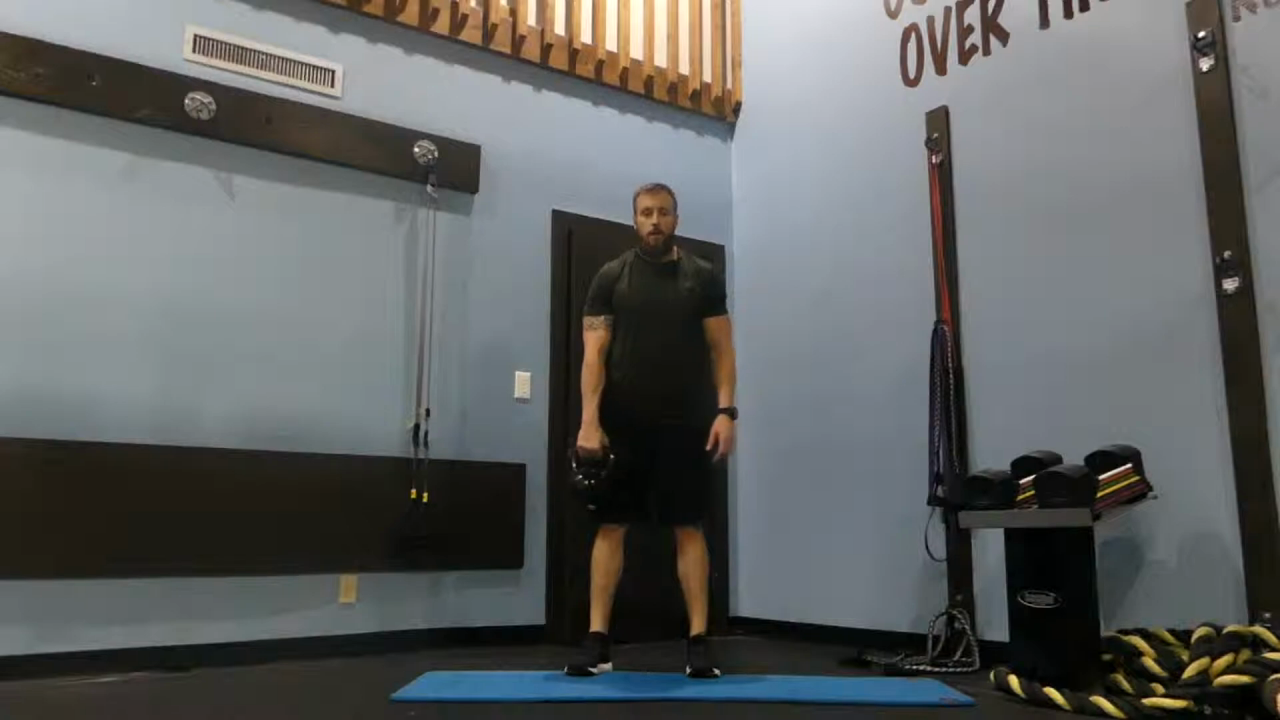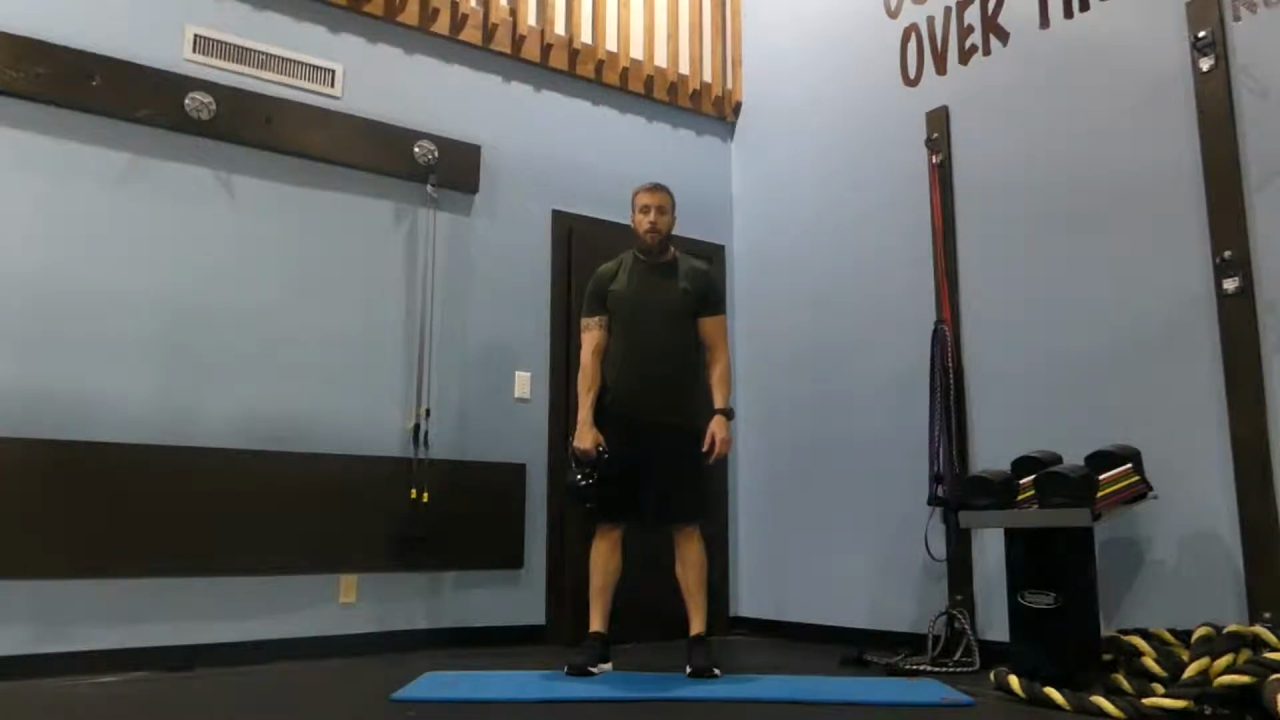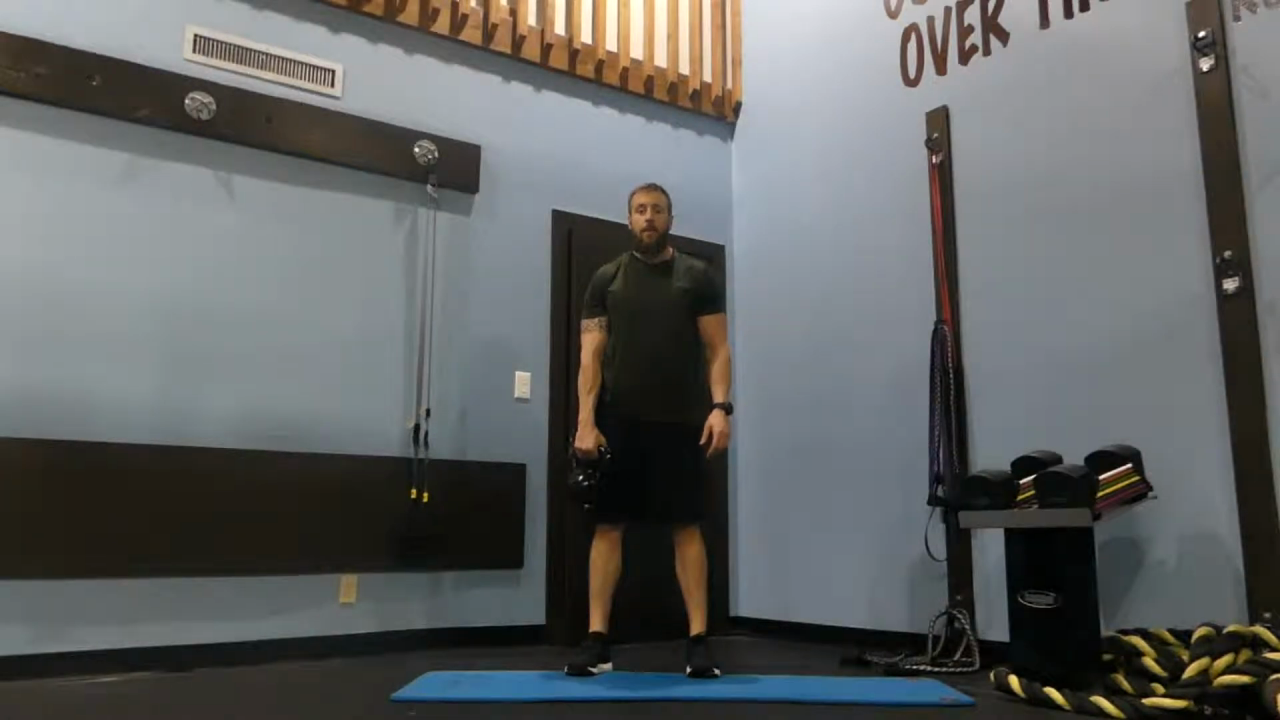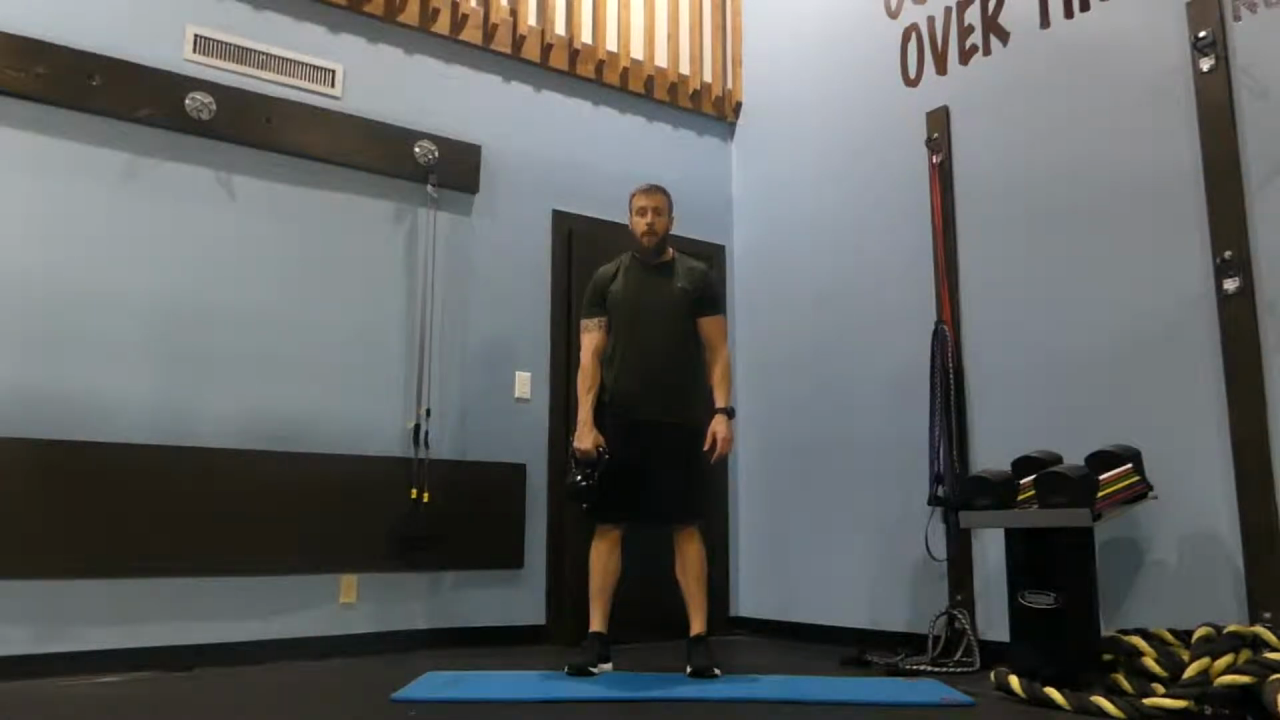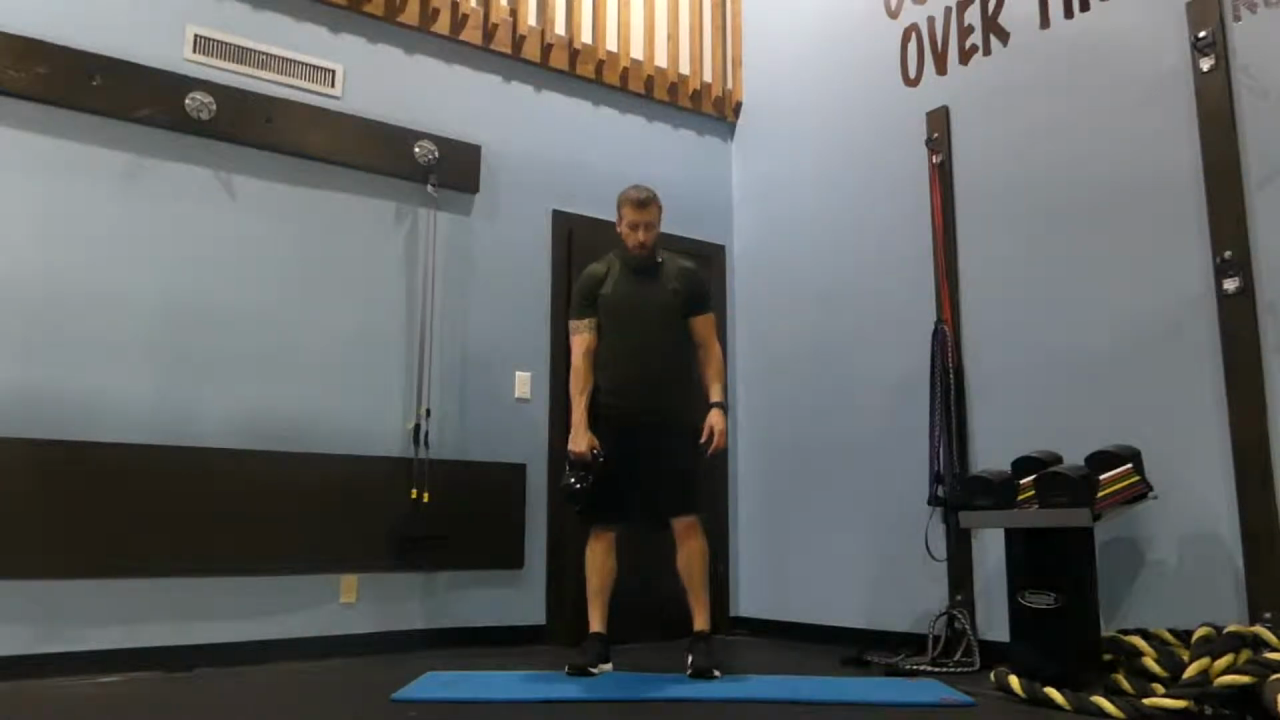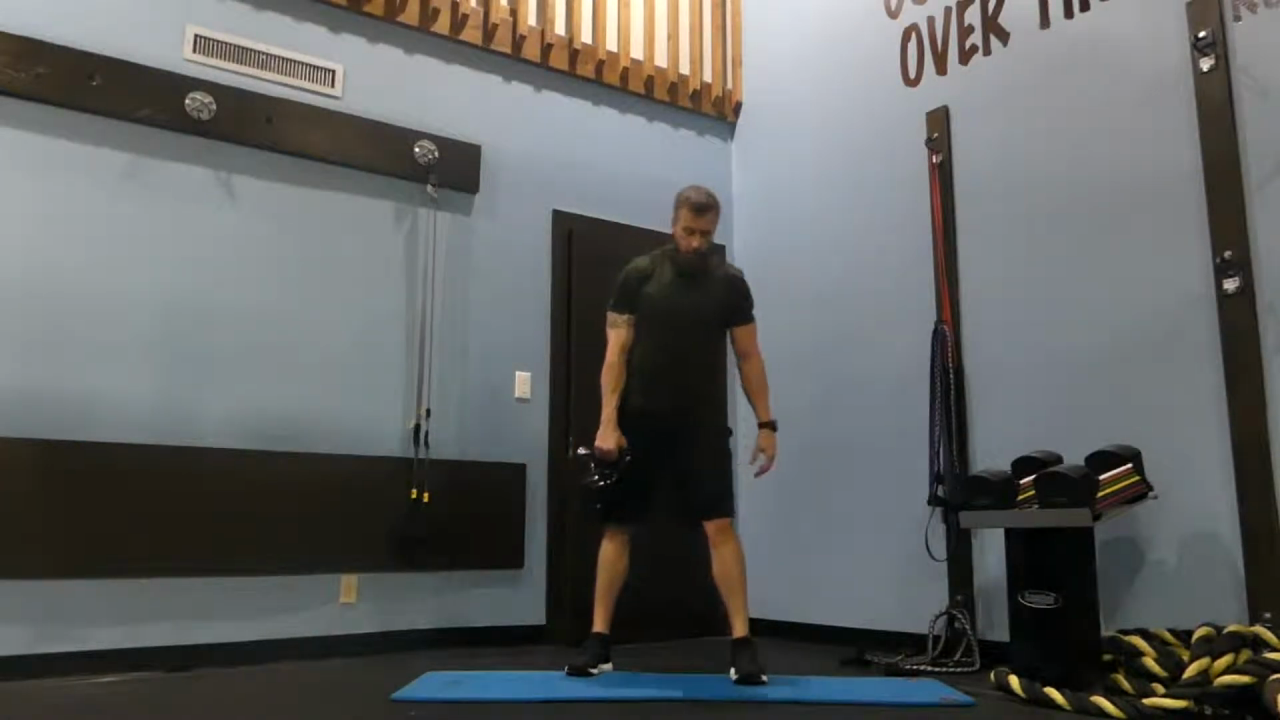
dt=0.5s
person 1, frame 1
left shoulder: (703, 277)
right shoulder: (611, 277)
left elbow: (721, 350)
right elbow: (595, 352)
left wrist: (725, 411)
right wrist: (590, 421)
left hip: (685, 425)
right hip: (622, 423)
left knee: (689, 528)
right knee: (610, 526)
left ankle: (698, 640)
right ankle: (597, 640)
person 1, frame 2
left shoulder: (699, 277)
right shoulder: (608, 277)
left elbow: (717, 351)
right elbow: (591, 353)
left wrist: (720, 413)
right wrist: (585, 420)
left hip: (680, 424)
right hip: (617, 423)
left knee: (687, 527)
right knee: (608, 526)
left ankle: (698, 640)
right ankle: (596, 639)
person 1, frame 3
left shoulder: (697, 276)
right shoulder: (607, 279)
left elbow: (717, 348)
right elbow: (591, 355)
left wrist: (720, 406)
right wrist: (586, 422)
left hip: (680, 423)
right hip: (618, 423)
left knee: (687, 528)
right knee: (608, 527)
left ankle: (698, 640)
right ankle: (597, 640)
person 1, frame 4
left shoulder: (697, 277)
right shoulder: (607, 279)
left elbow: (716, 351)
right elbow: (591, 354)
left wrist: (721, 412)
right wrist: (585, 422)
left hip: (680, 424)
right hip: (618, 424)
left knee: (686, 528)
right knee: (607, 527)
left ankle: (699, 640)
right ankle: (597, 640)
person 1, frame 5
left shoulder: (685, 276)
right shoulder: (595, 279)
left elbow: (707, 346)
right elbow: (582, 356)
left wrist: (716, 404)
right wrist: (579, 425)
left hip: (674, 421)
right hip: (612, 424)
left knee: (687, 523)
right knee: (602, 528)
left ankle: (701, 640)
right ankle: (597, 642)
person 1, frame 6
left shoulder: (730, 282)
right shoulder: (638, 275)
left elbow: (748, 357)
right elbow: (617, 353)
left wrist: (766, 423)
right wrist: (609, 423)
left hip: (702, 424)
right hip: (640, 422)
left knee: (720, 527)
right knee: (617, 527)
left ankle: (742, 645)
right ankle: (598, 642)
